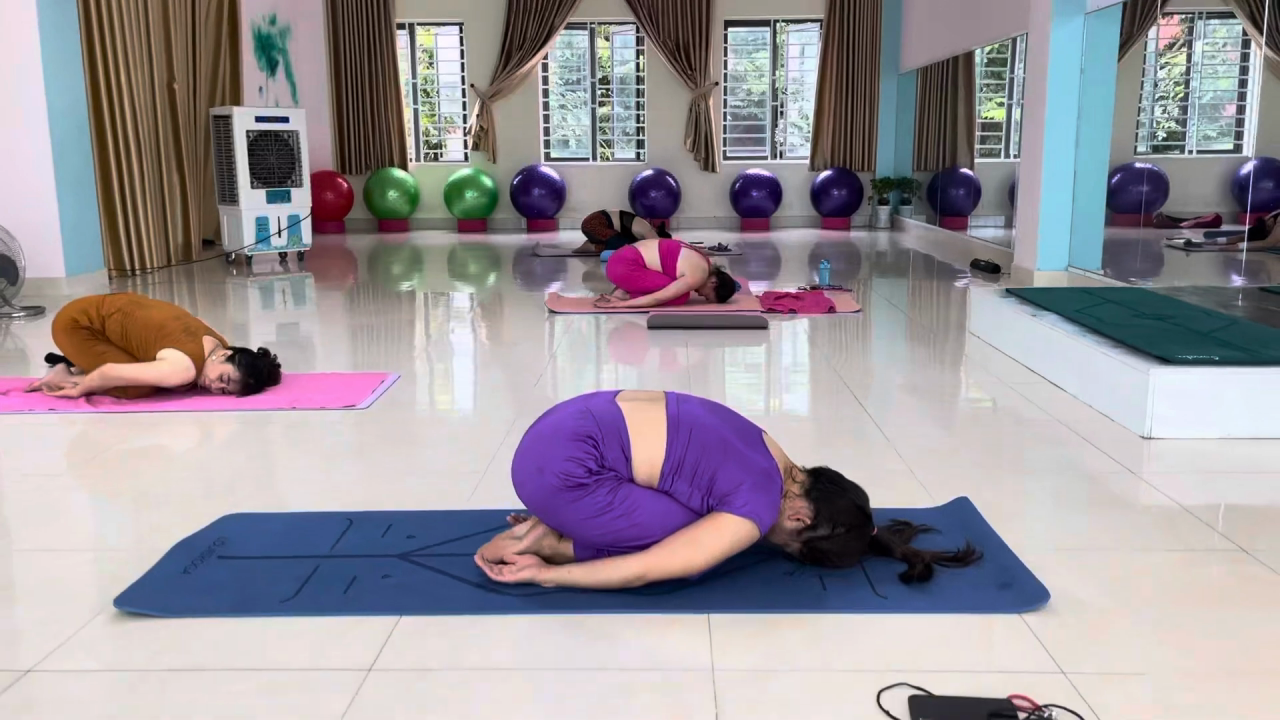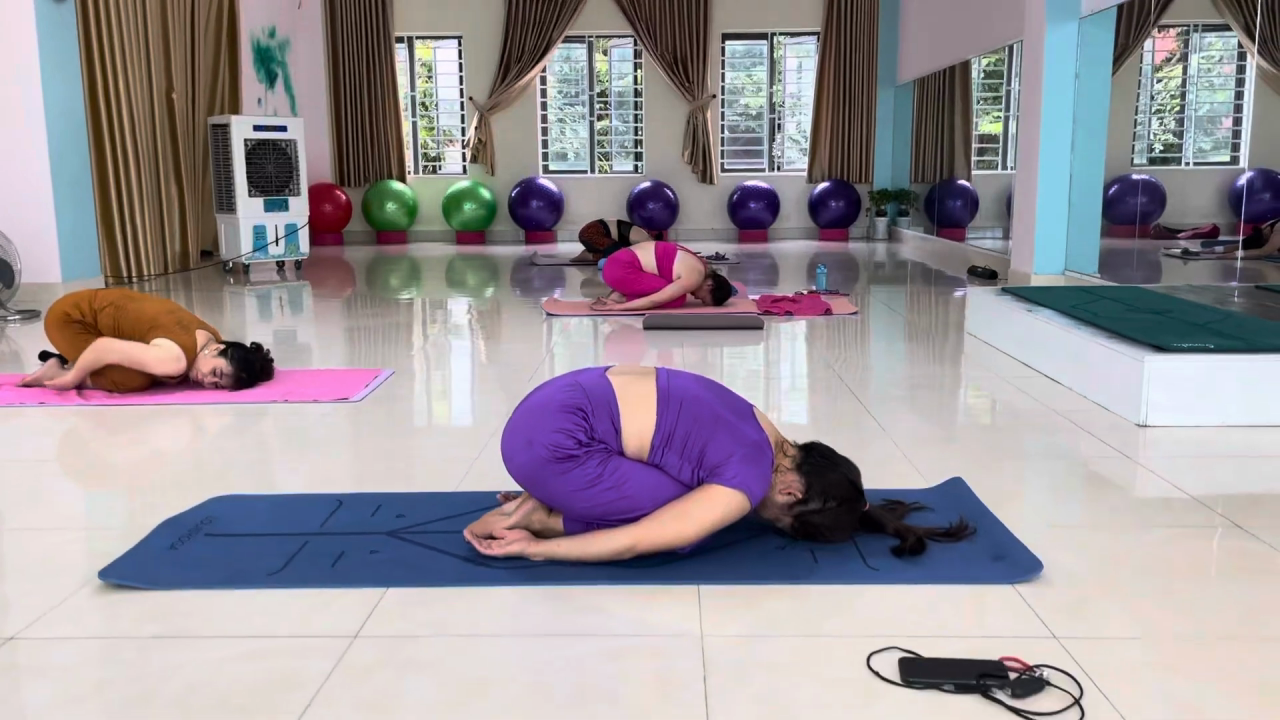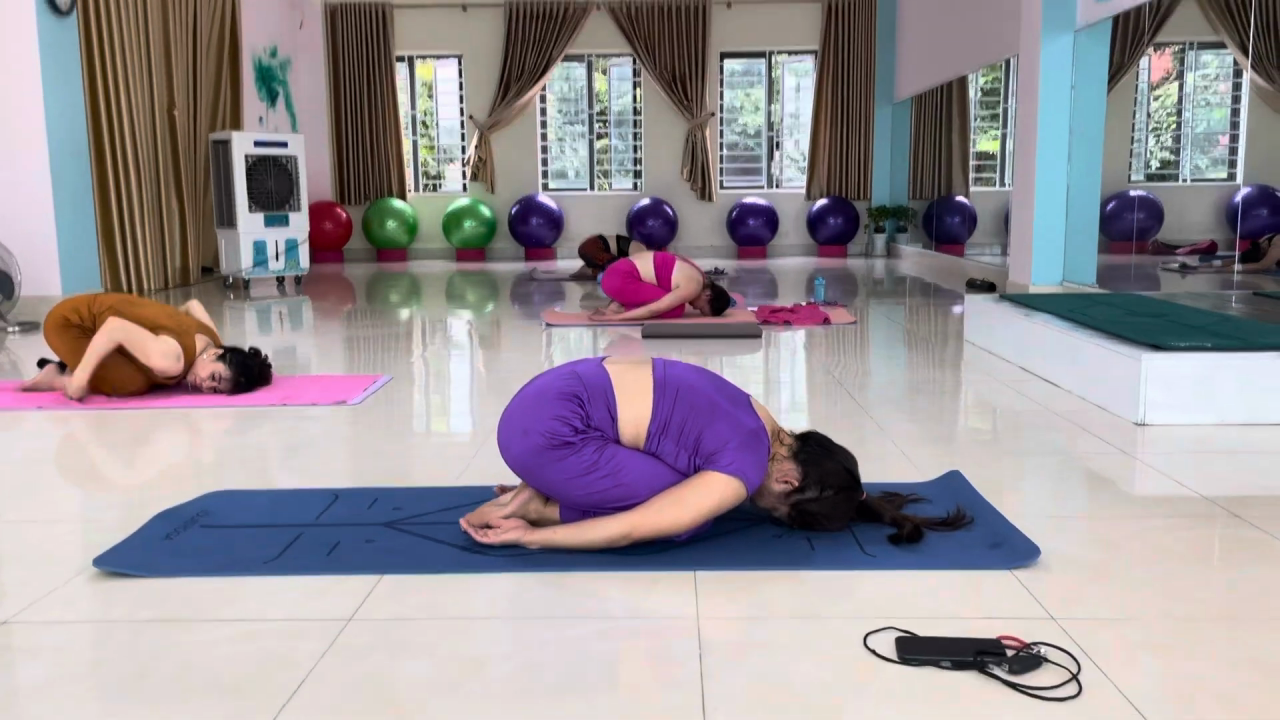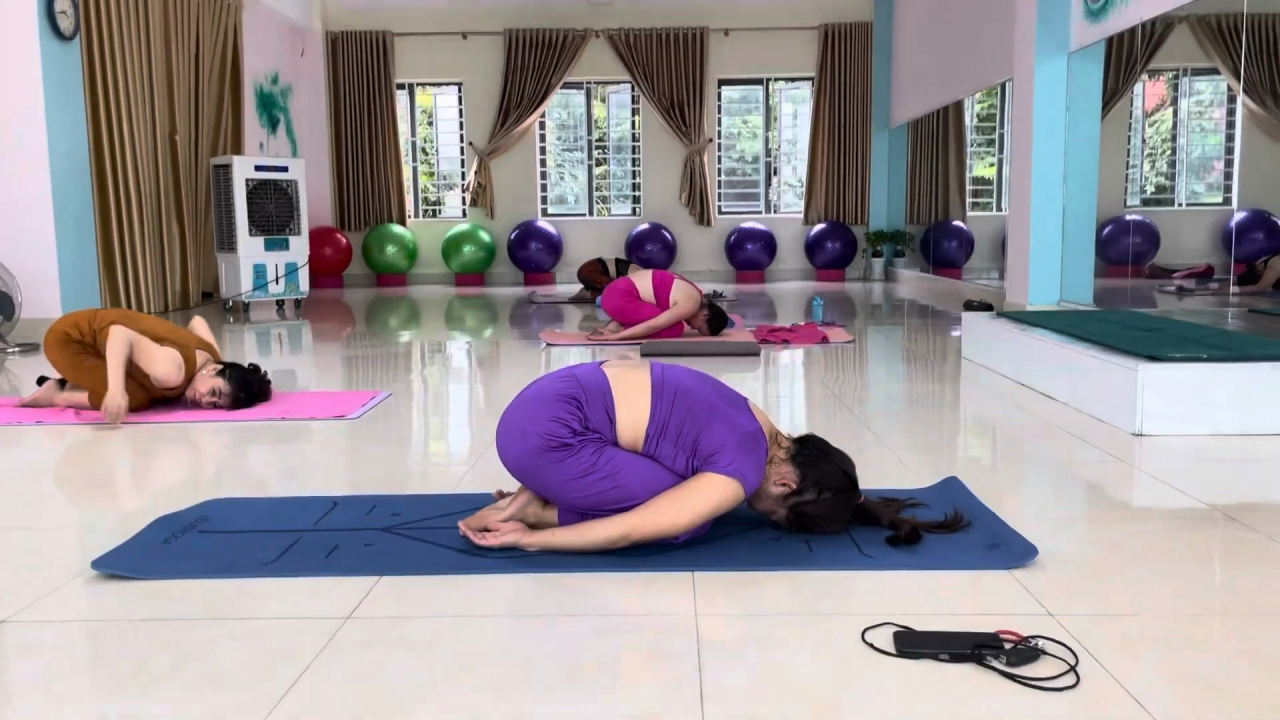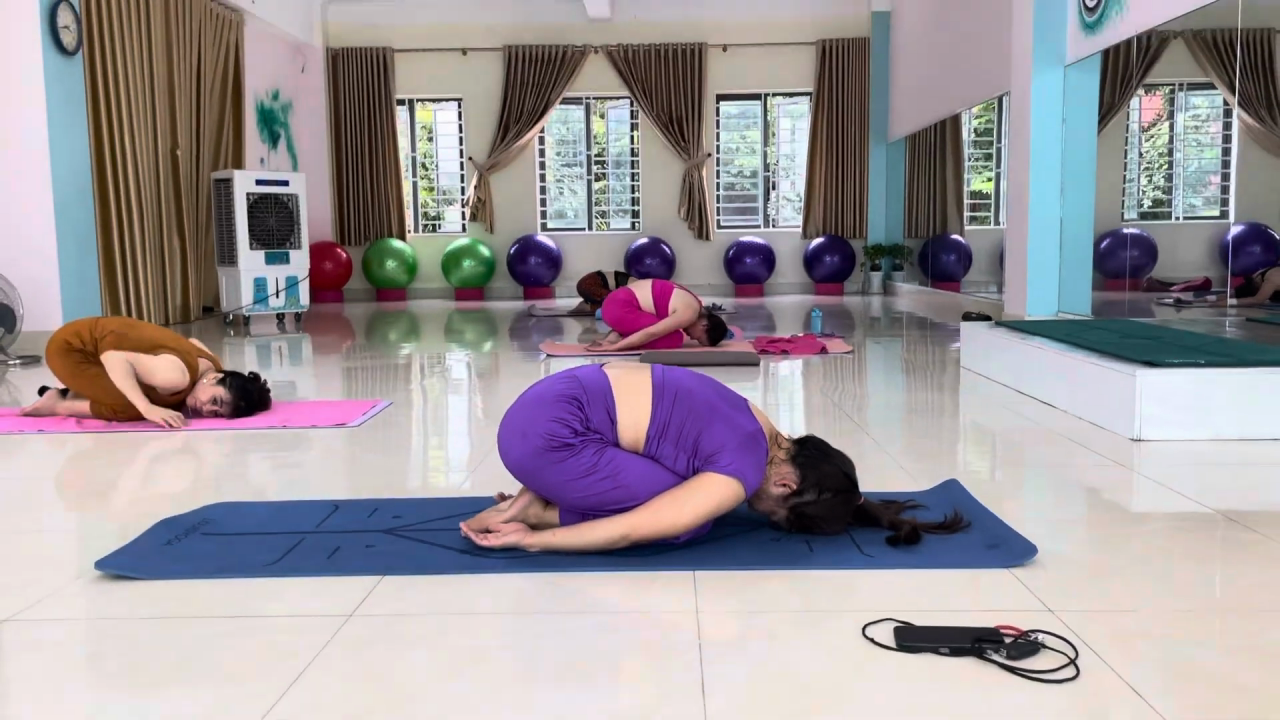
dt=0.2s
person 1, frame 1
left shoulder: (767, 453)
right shoulder: (754, 510)
right elbow: (647, 570)
right wrist: (545, 574)
left hip: (567, 426)
right hip: (559, 469)
right knee: (700, 547)
left ankle: (554, 527)
right ankle: (553, 543)
person 1, frame 2
left shoulder: (757, 428)
right shoulder: (745, 483)
right elbow: (637, 543)
right wrist: (537, 549)
left hip: (556, 404)
right hip: (548, 443)
left knee: (685, 502)
right knee: (692, 526)
left ankle: (544, 502)
right ankle: (541, 519)
person 1, frame 3
left shoulder: (752, 420)
right shoulder: (741, 471)
right elbow: (633, 529)
right wrist: (533, 536)
left hip: (549, 395)
right hip: (545, 432)
left knee: (687, 493)
right knee: (689, 516)
left ankle: (542, 493)
right ankle: (538, 508)
person 1, frame 4
left shoulder: (751, 423)
right shoulder: (738, 472)
right elbow: (631, 531)
right wrist: (531, 539)
left hip: (548, 400)
right hip: (543, 434)
left knee: (677, 492)
right knee: (689, 519)
left ankle: (538, 500)
right ankle: (536, 513)
person 1, frame 5
left shoulder: (751, 425)
right shoulder: (740, 472)
right elbow: (633, 531)
right wrist: (533, 540)
left hip: (551, 404)
right hip: (545, 435)
left knee: (680, 495)
right knee: (688, 521)
left ankle: (541, 499)
right ankle: (538, 514)
person 2, frame 1
left shoulder: (216, 344)
right shoulder: (184, 369)
right elbow: (109, 372)
right wrist: (80, 390)
left hip: (109, 314)
right hip: (76, 323)
right knee: (143, 388)
left ankle: (78, 364)
right ankle: (66, 378)
person 2, frame 2
left shoulder: (209, 336)
right shoulder: (175, 361)
right elbow: (102, 346)
right wrist: (72, 379)
left hip: (101, 309)
right hip: (69, 317)
right knee: (135, 381)
left ankle: (71, 361)
right ankle: (59, 372)
person 2, frame 3
left shoulder: (209, 339)
right shoulder: (172, 361)
left elbow: (193, 304)
right elbow: (114, 327)
right wrist: (80, 377)
left hip: (96, 315)
right hip: (68, 321)
left knee: (164, 379)
right knee: (133, 383)
left ankle: (68, 367)
right ankle: (56, 379)
person 2, frame 4
left shoulder: (211, 354)
right shoulder: (174, 372)
left elbow: (198, 320)
right elbow: (119, 334)
right wrist: (116, 390)
left hip: (97, 332)
right hip: (68, 337)
right knee: (127, 401)
left ankle: (72, 385)
right ankle: (55, 395)
person 2, frame 5
left shoulder: (210, 364)
right shoulder: (177, 375)
left elbow: (193, 341)
right elbow: (111, 358)
right wrist: (148, 408)
left hip: (100, 339)
right hip: (70, 346)
left knee: (166, 405)
right knee: (129, 409)
left ankle: (75, 394)
right ankle: (57, 405)
person 3, frame 1
left shoulder: (699, 263)
right shoulder: (698, 275)
right elbow: (660, 298)
right wrist: (622, 304)
left hip: (622, 259)
right hip: (625, 267)
right knee: (680, 296)
left ankle: (624, 292)
right ankle: (624, 295)
person 3, frame 2
left shoulder: (695, 266)
right shoulder: (694, 277)
right elbow: (656, 300)
right wrist: (618, 307)
left hip: (617, 262)
right hip: (621, 269)
right knee: (677, 299)
left ankle: (620, 296)
right ankle: (620, 299)
person 3, frame 3
left shoulder: (694, 277)
right shoulder: (693, 286)
right elbow: (654, 310)
right wrist: (617, 317)
left hip: (617, 272)
right hip: (620, 279)
right knee: (676, 309)
left ankle: (619, 307)
right ankle: (619, 310)
person 3, frame 4
left shoulder: (692, 296)
right shoulder: (691, 304)
right elbow: (652, 326)
right wrist: (616, 336)
left hip: (616, 292)
right hip: (620, 298)
right knee: (675, 329)
left ankle: (618, 326)
right ankle: (617, 330)
person 3, frame 5
left shoulder: (690, 305)
right shoulder: (689, 313)
right elbow: (650, 333)
right wrist: (615, 347)
left hip: (616, 302)
right hip: (620, 308)
right knee: (674, 339)
left ankle: (618, 338)
right ankle: (617, 341)
